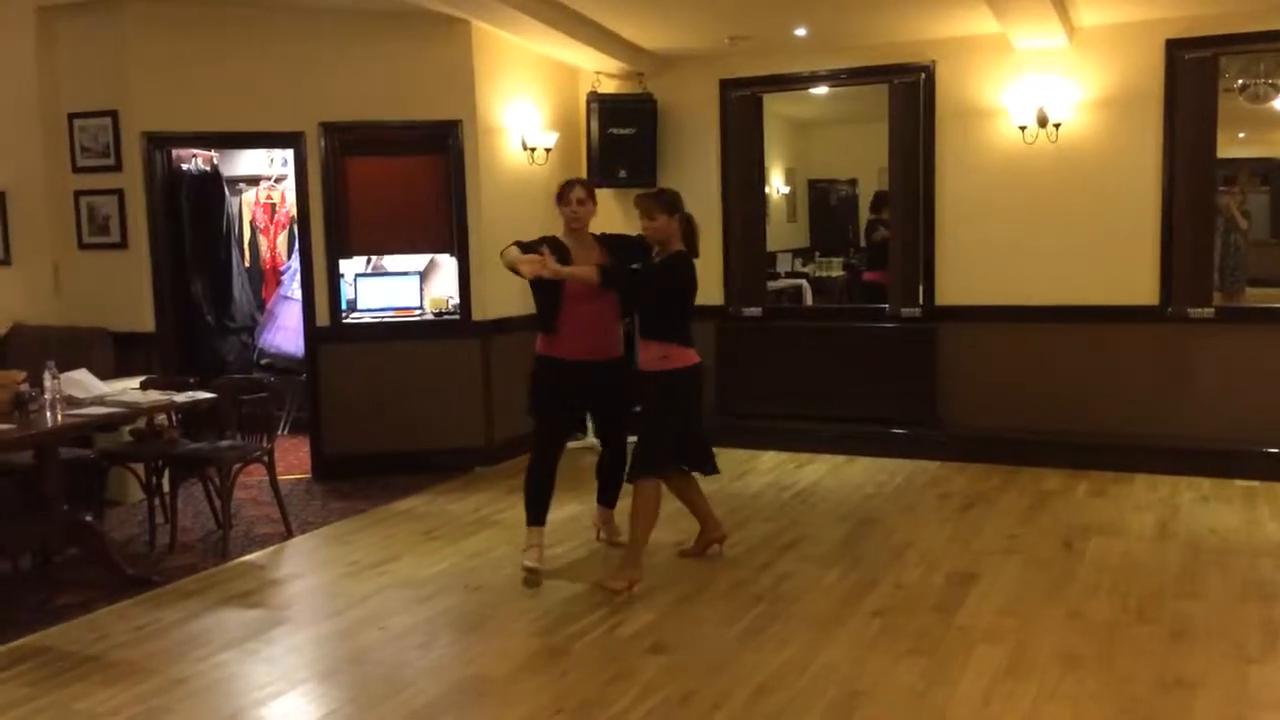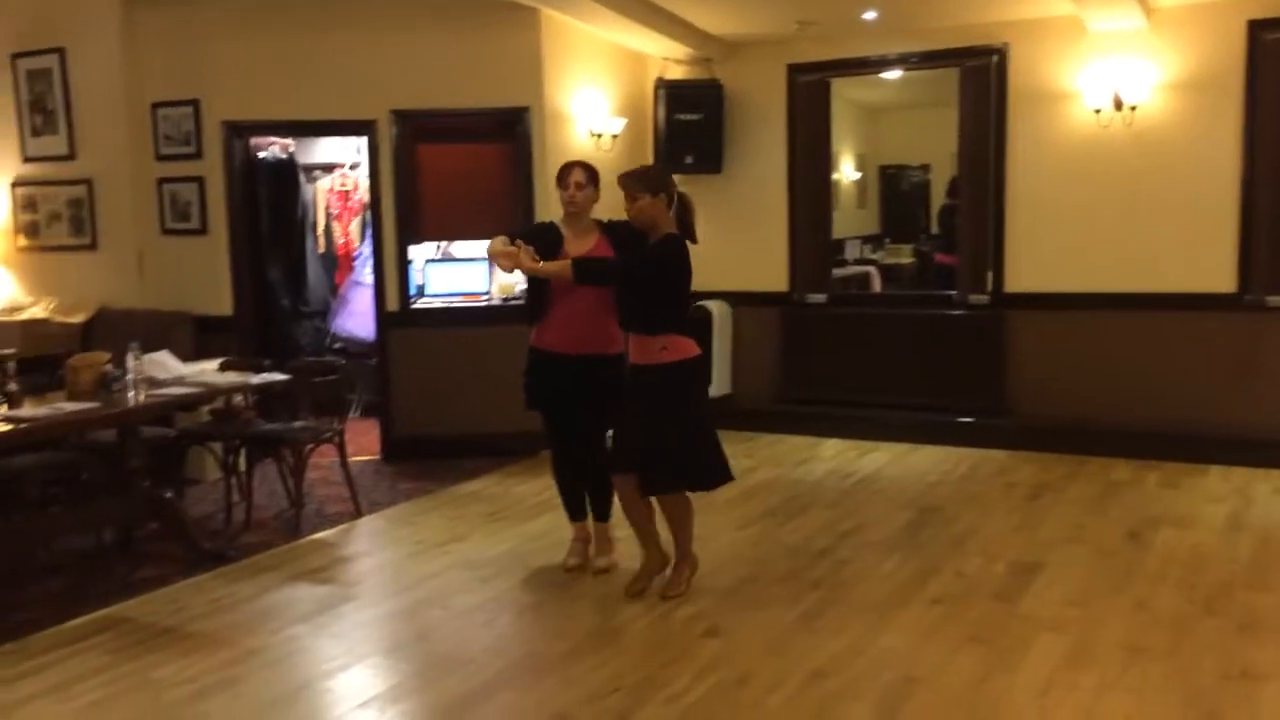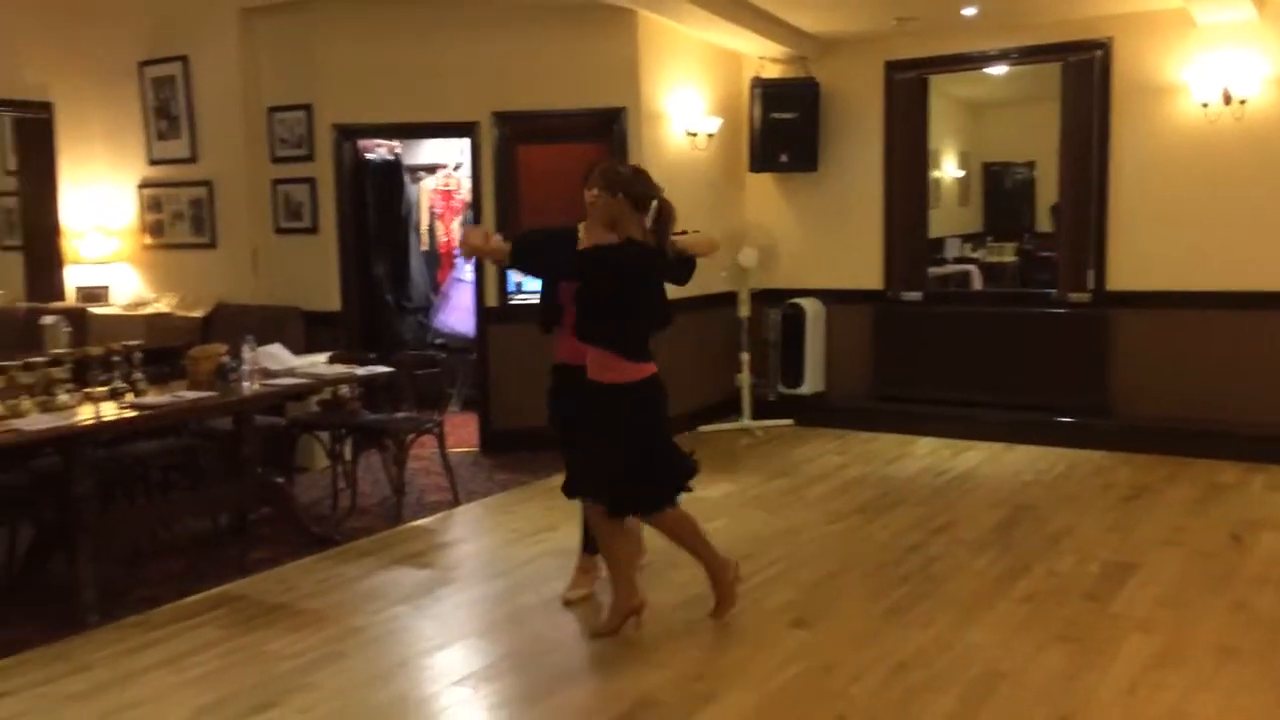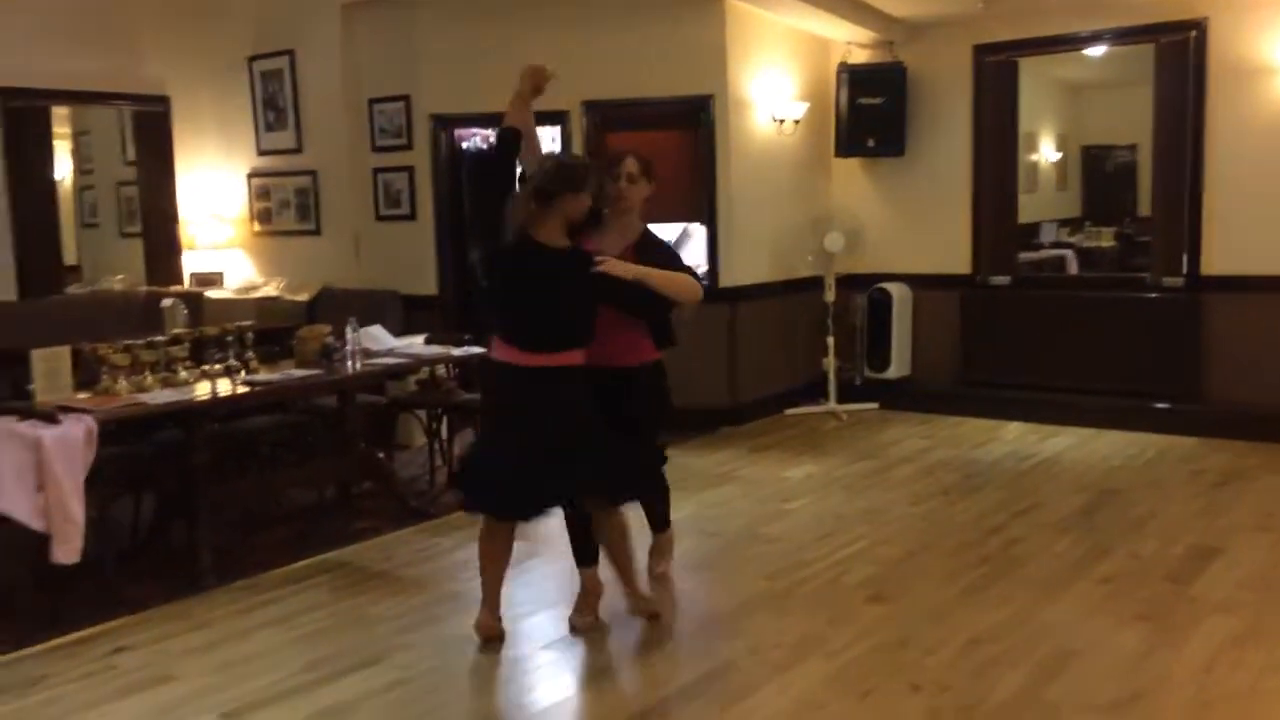
dt=0.5s
person 1, frame 1
left shoulder: (678, 268)
right shoulder: (656, 261)
left elbow: (624, 280)
left wrist: (561, 271)
left hip: (675, 375)
right hip: (658, 373)
left knee: (648, 466)
right knee: (673, 460)
left ankle: (631, 565)
right ankle: (710, 526)
person 1, frame 2
left shoulder: (668, 252)
right shoulder: (648, 249)
left elbow: (605, 272)
left wrist: (538, 268)
left hip: (674, 371)
right hip: (643, 371)
left knee: (665, 475)
right knee: (625, 472)
left ankle: (685, 558)
right ankle: (653, 554)
person 1, frame 3
left shoulder: (619, 258)
right shoulder: (644, 254)
right elbow: (657, 314)
left hip: (624, 394)
right hip: (618, 389)
left knee: (649, 499)
right knee: (597, 501)
left ankle: (719, 567)
right ankle: (625, 596)
person 1, frame 4
left shoulder: (504, 243)
right shoulder: (580, 265)
left elbow: (502, 163)
left wrist: (523, 97)
left hip: (509, 382)
right hip: (562, 385)
left knee: (498, 497)
right knee: (597, 491)
left ankle: (489, 610)
right ankle: (633, 590)
person 2, frame 1
left shoulder: (614, 247)
right shoulder: (548, 249)
right elbow: (512, 253)
right wrist: (519, 261)
left hip: (608, 364)
right hip: (558, 365)
left knee: (614, 443)
right knee: (547, 447)
left ankle: (605, 518)
right ankle: (533, 540)
person 2, frame 2
left shoulder: (617, 236)
right shoulder: (542, 235)
right elbow: (501, 244)
right wrist: (502, 253)
left hip: (603, 360)
right hip: (552, 359)
left knee: (591, 445)
right knee: (564, 448)
left ankle: (603, 533)
right ankle: (580, 532)
person 2, frame 3
right shoulder: (560, 241)
left elbow: (708, 244)
right elbow: (501, 249)
left wrist: (680, 245)
right wrist: (475, 242)
right hip: (571, 370)
right knee: (578, 460)
left ankle: (588, 563)
person 2, frame 4
left shoulder: (652, 249)
left elbow: (693, 291)
left wrist: (634, 271)
left hip: (633, 377)
left knee: (640, 468)
left ankle: (663, 537)
right ankle: (588, 582)
